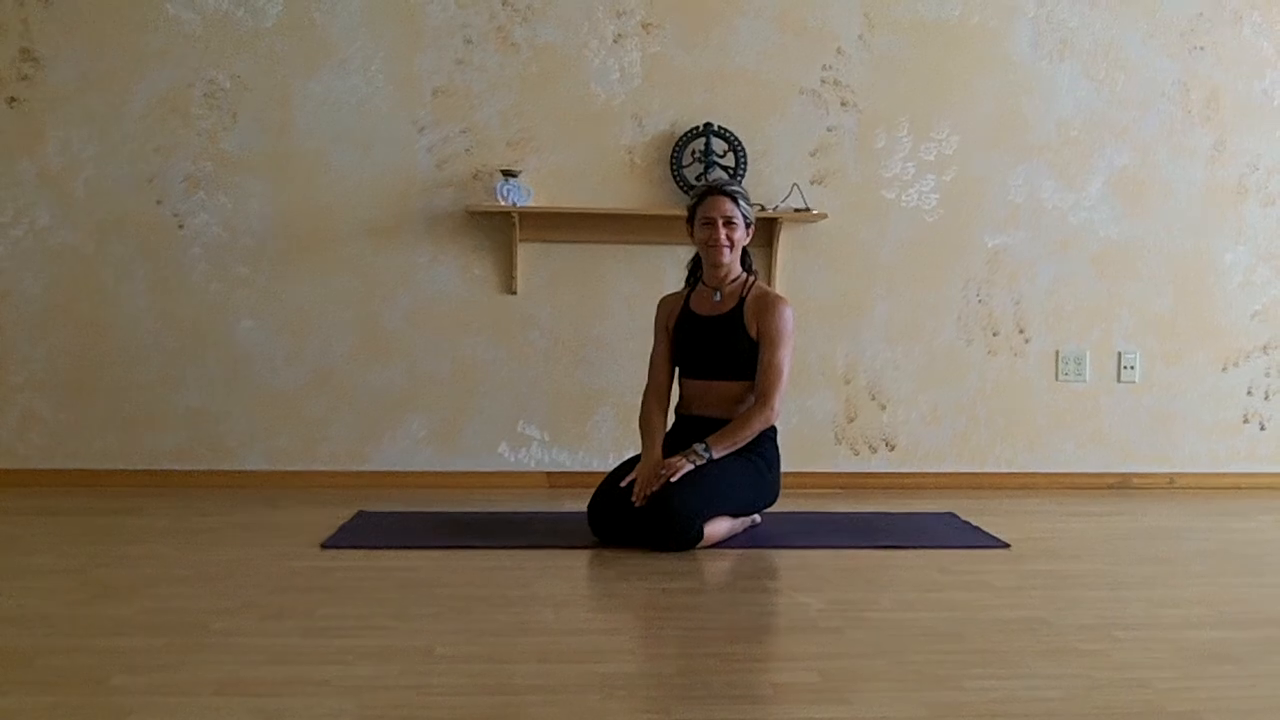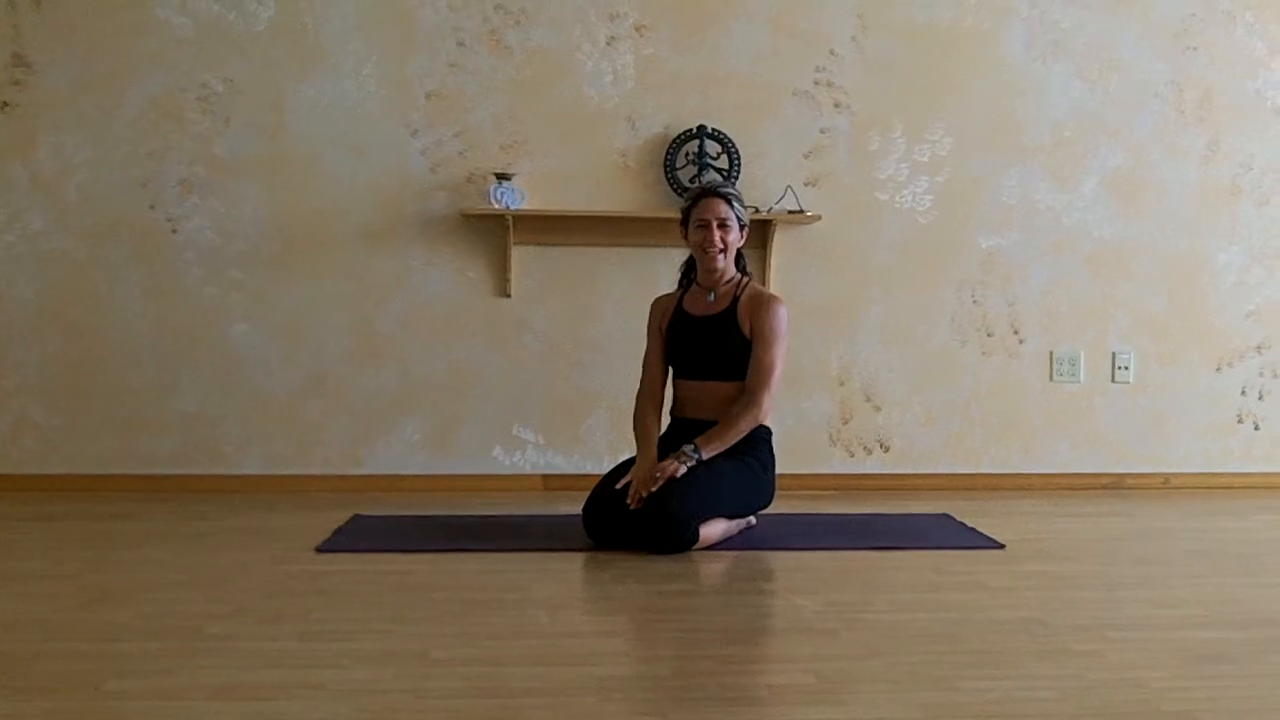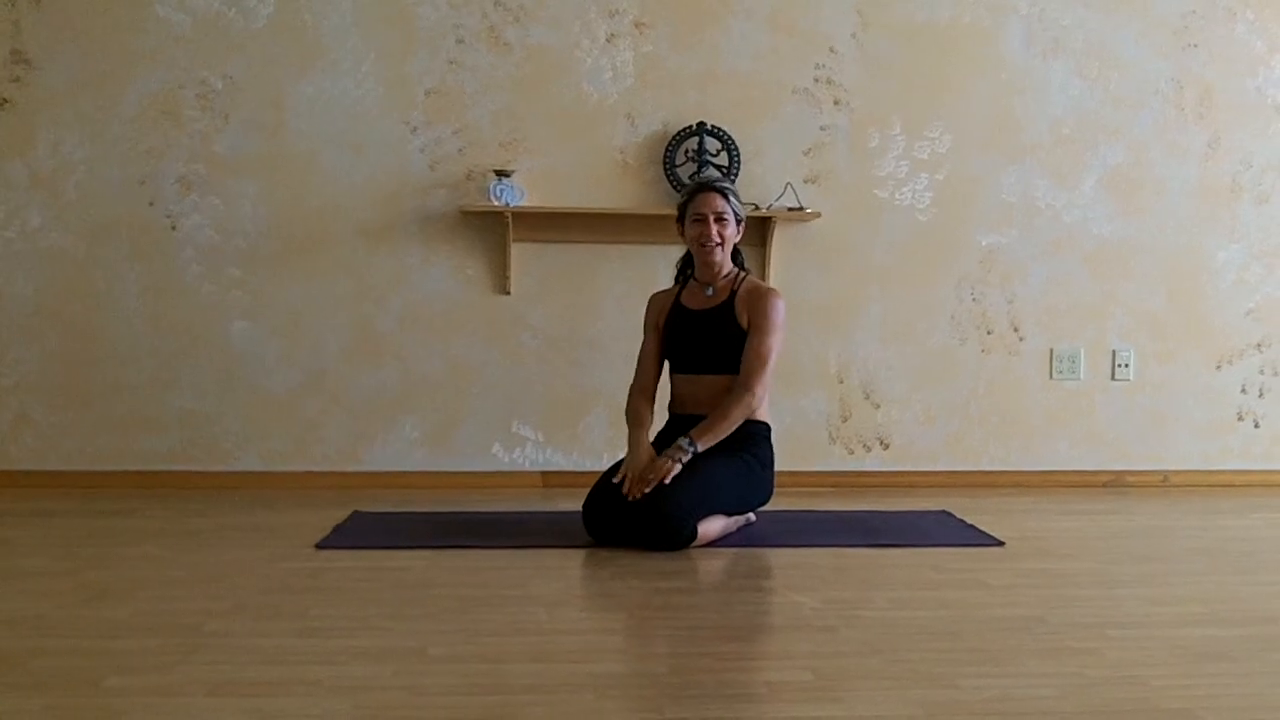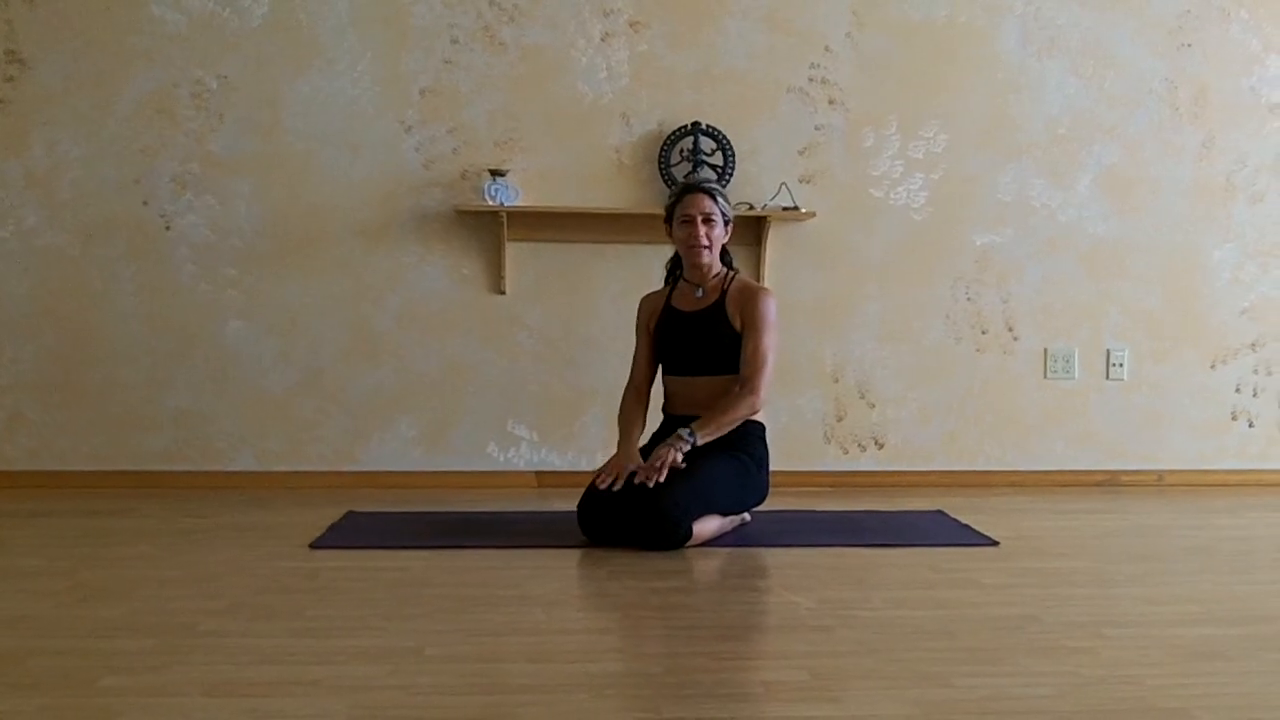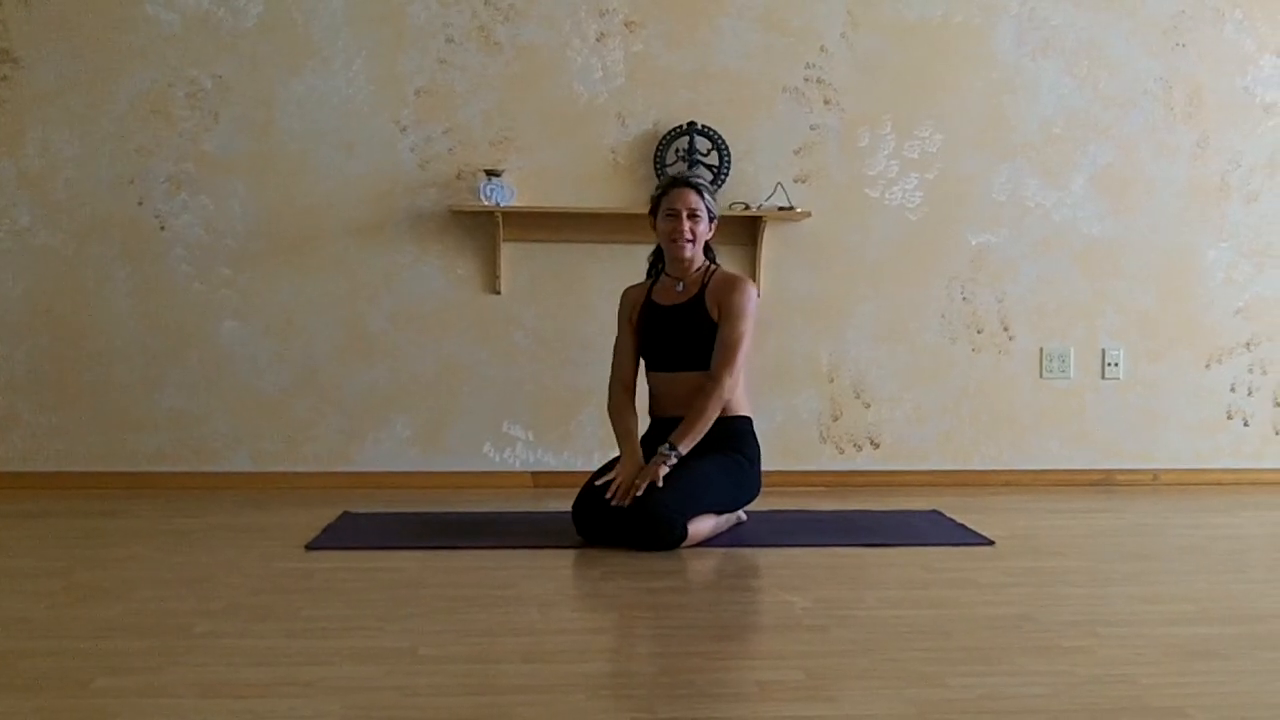
dt=0.4s
person 1, frame 1
left shoulder: (770, 308)
right shoulder: (671, 307)
left elbow: (767, 408)
right elbow: (656, 394)
left wrist: (698, 455)
right wrist: (651, 455)
left hip: (746, 451)
right hip: (681, 440)
left knee: (670, 514)
right knee: (606, 513)
left ankle: (739, 518)
right ankle: (729, 519)
person 1, frame 2
left shoulder: (764, 307)
right shoulder: (665, 308)
left elbow: (757, 406)
right elbow: (649, 395)
left wrist: (689, 457)
right wrist: (648, 457)
left hip: (742, 452)
right hip: (677, 442)
left knee: (667, 518)
right knee: (600, 516)
left ankle: (735, 520)
right ankle: (725, 522)
person 1, frame 3
left shoulder: (762, 300)
right shoulder: (662, 304)
left elbow: (750, 395)
right elbow: (643, 387)
left wrist: (684, 450)
right wrist: (639, 446)
left hip: (741, 446)
right hip: (674, 442)
left knee: (663, 516)
right knee: (600, 514)
left ankle: (734, 517)
right ankle: (723, 519)
person 1, frame 4
left shoulder: (753, 299)
right shoulder: (653, 305)
left elbow: (752, 396)
right elbow: (637, 390)
left wrist: (685, 440)
right wrist: (627, 446)
left hip: (736, 447)
right hip: (669, 441)
left knee: (660, 515)
right knee: (595, 514)
left ankle: (730, 515)
right ankle: (718, 516)
person 1, frame 5
left shoulder: (734, 289)
right shoulder: (635, 298)
left elbow: (721, 385)
right elbow: (621, 388)
left wrist: (666, 458)
right wrist: (632, 455)
left hip: (727, 444)
right hip: (659, 439)
left knee: (651, 517)
right knee: (590, 515)
left ankle: (724, 515)
right ankle: (711, 514)
